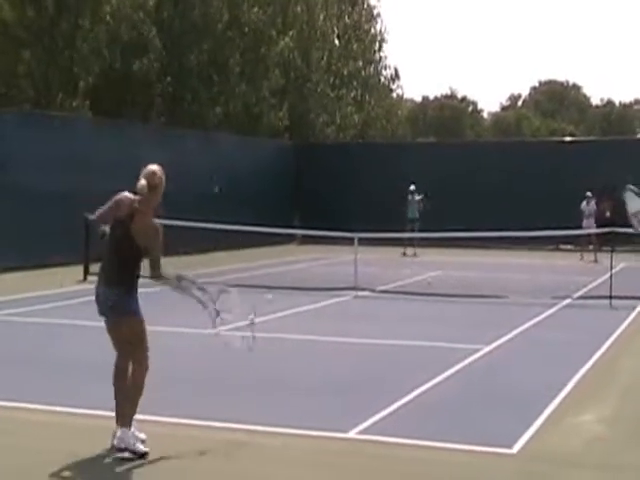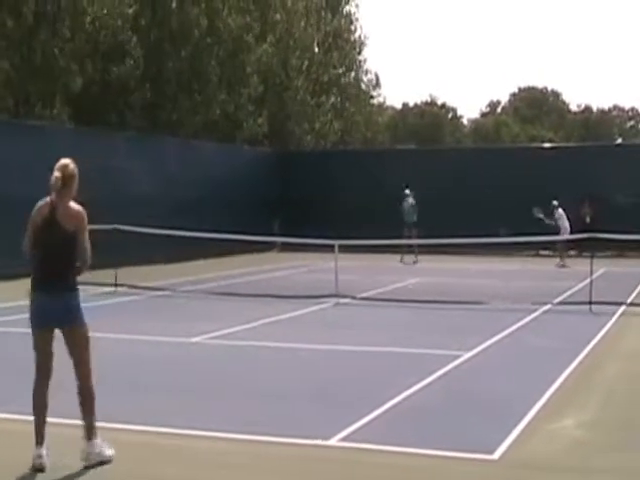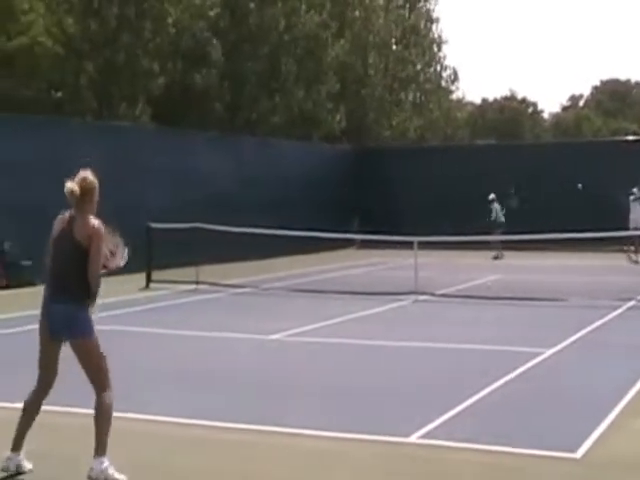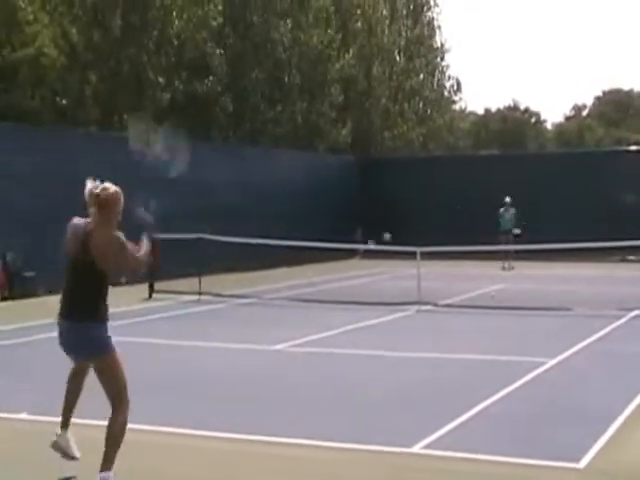
dt=1s
person 1, frame 1
left shoulder: (124, 200)
right shoulder: (152, 228)
left elbow: (96, 219)
right elbow: (155, 272)
right wrist: (168, 275)
left hip: (105, 290)
right hip: (122, 294)
left knee: (124, 357)
right knee: (140, 362)
left ankle: (122, 427)
right ankle: (125, 433)
person 1, frame 2
left shoulder: (39, 208)
right shoulder: (77, 213)
left elbow: (28, 251)
right elbow: (84, 262)
left hip: (40, 297)
right hip: (65, 298)
left knee: (42, 376)
right knee: (83, 375)
left ankle: (39, 451)
right ankle: (92, 445)
person 1, frame 3
left shoulder: (60, 221)
right shoulder: (94, 226)
left elbow: (51, 267)
right elbow: (94, 277)
right wrist: (91, 295)
left hip: (50, 308)
right hip: (74, 312)
left knee: (44, 384)
right knee: (103, 387)
person 1, frame 4
left shoulder: (75, 227)
right shoulder: (110, 239)
right elbow: (139, 264)
right wrist: (145, 242)
left hip: (67, 326)
right hip: (90, 331)
left knee: (80, 369)
right knee: (121, 402)
left ankle: (63, 434)
